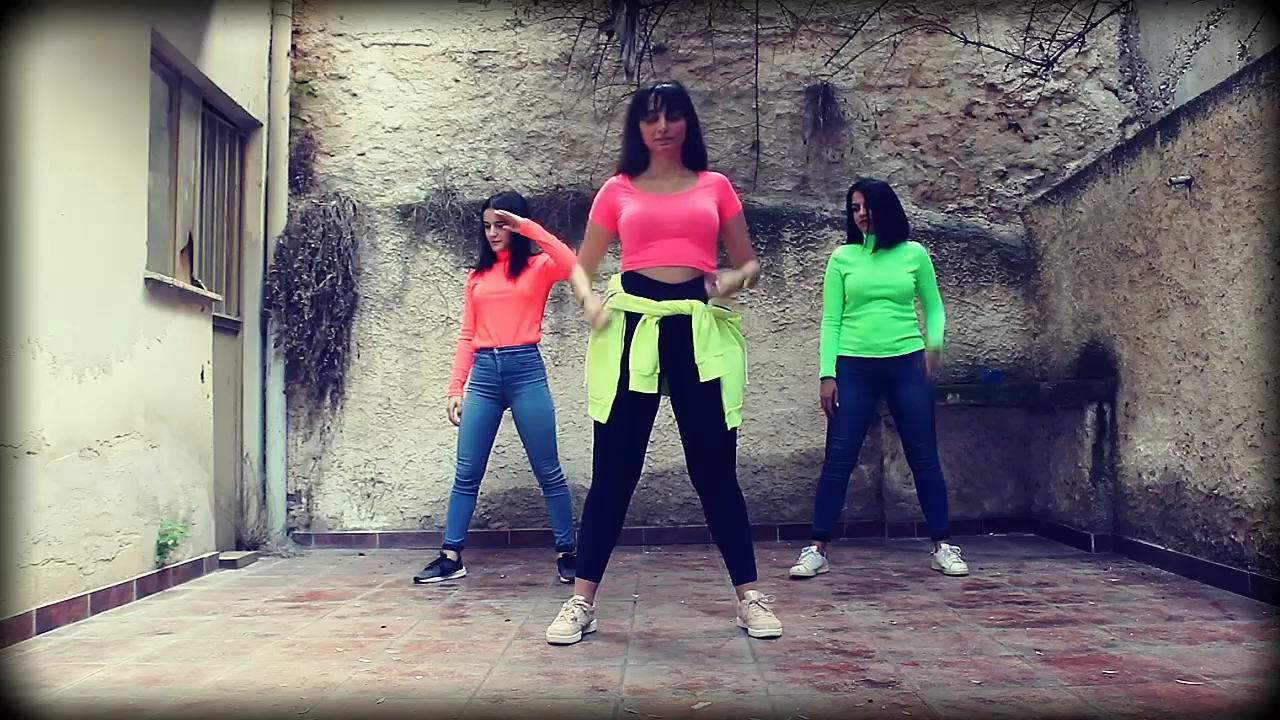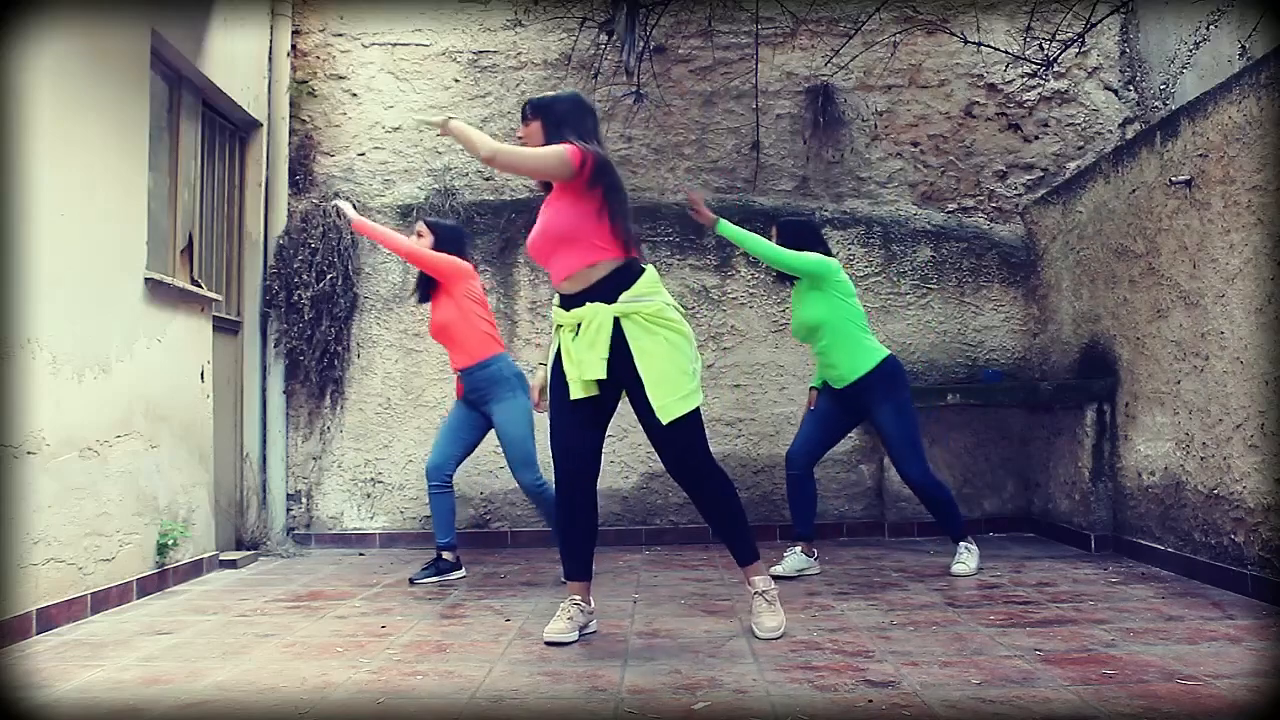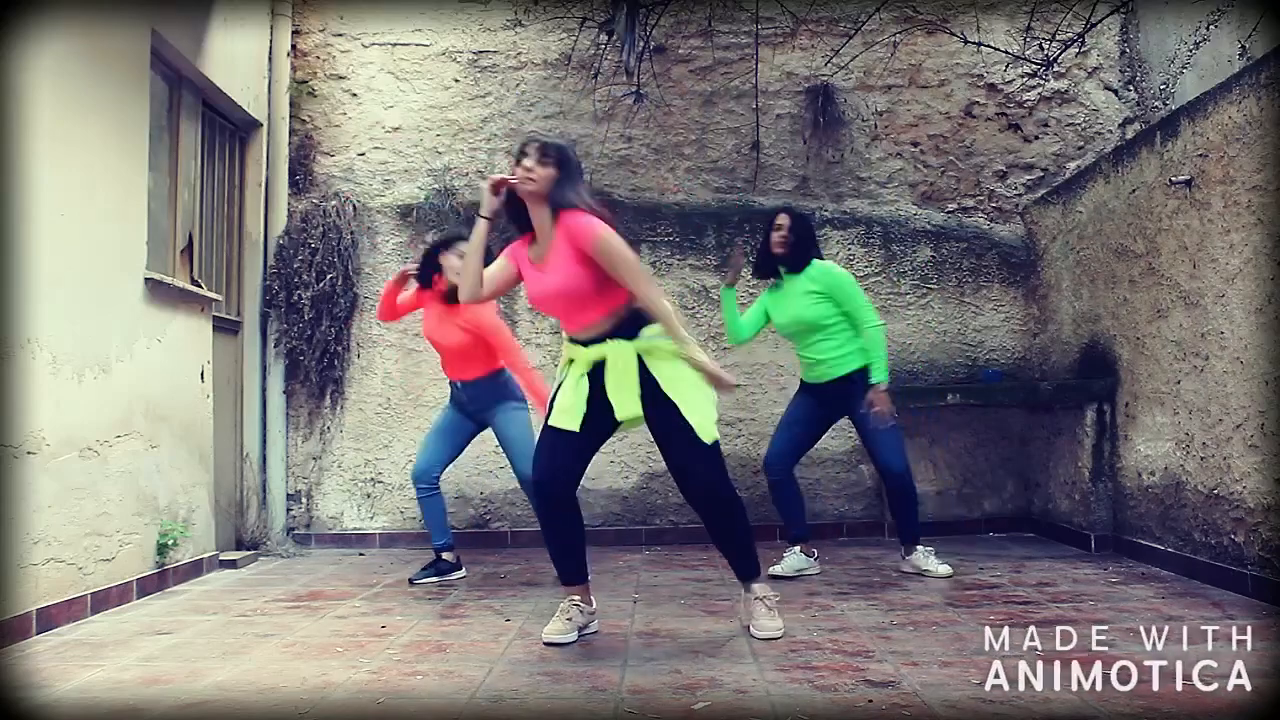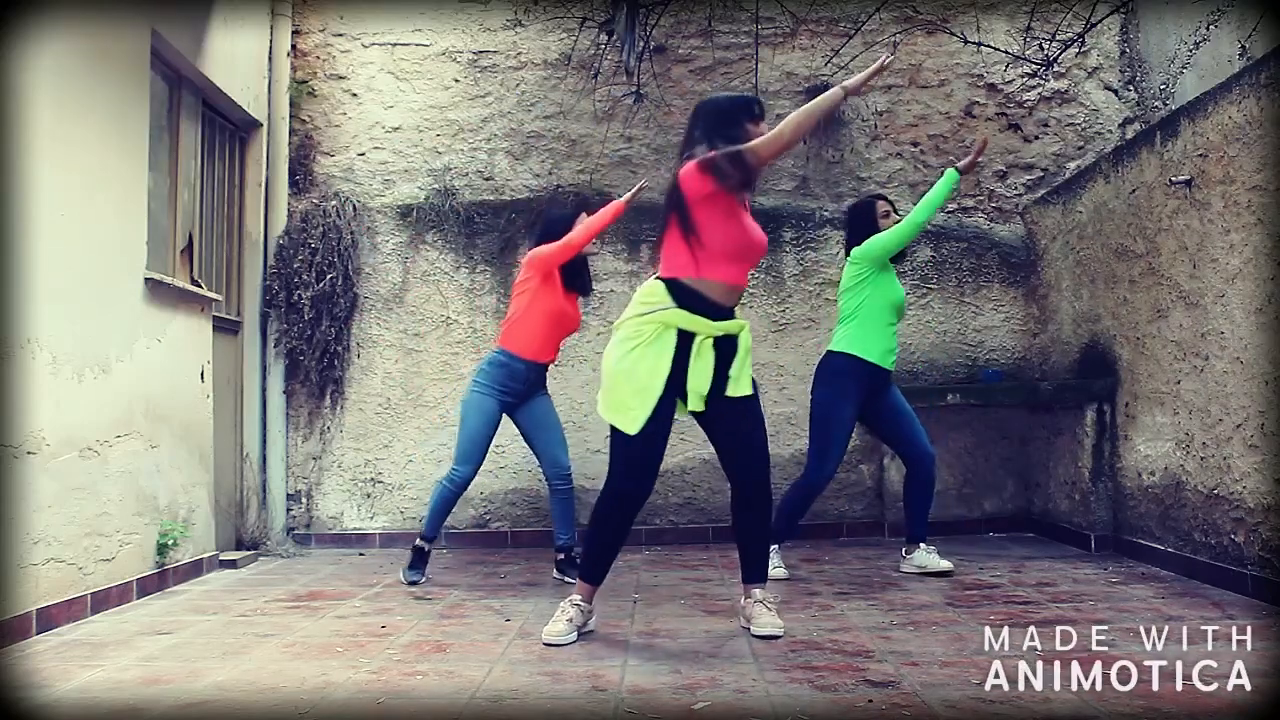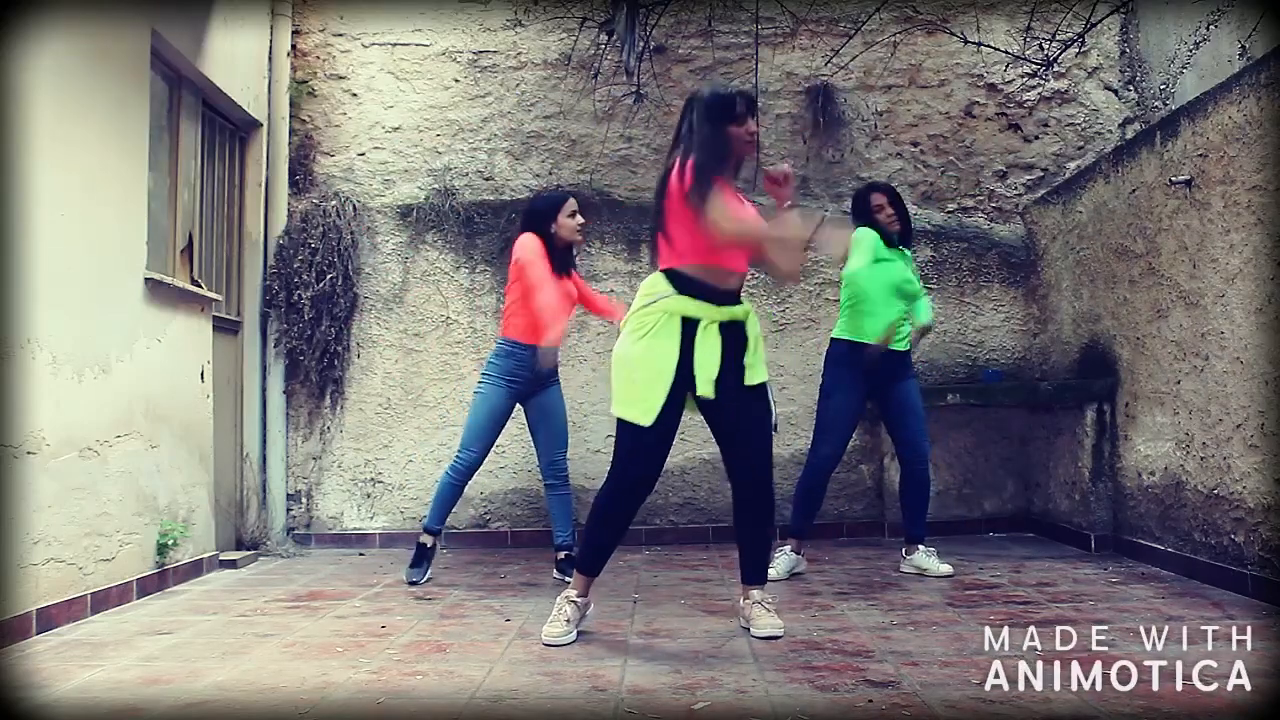
dt=0.7s
person 1, frame 1
left shoulder: (715, 187)
right shoulder: (617, 190)
left elbow: (751, 261)
right elbow: (581, 263)
left wrist: (735, 278)
right wrist: (590, 298)
left hip: (701, 330)
right hip: (632, 327)
left knee: (715, 469)
right knee: (613, 470)
left ankle: (749, 594)
right ankle: (582, 600)
person 1, frame 2
left shoulder: (582, 162)
right shoulder: (553, 204)
left elbow: (496, 154)
left wrist: (452, 124)
right wrist: (548, 362)
left hip: (636, 325)
right hip: (581, 336)
left knee: (690, 463)
right knee: (572, 475)
left ankle: (756, 579)
right ankle: (578, 600)
person 1, frame 3
left shoulder: (582, 225)
right shoulder: (521, 251)
left elbow: (645, 285)
right elbow: (470, 294)
left wrist: (693, 352)
right wrist: (484, 217)
left hip: (649, 357)
right hip: (588, 368)
left knee: (705, 480)
right knee: (549, 481)
left ankle: (756, 590)
right ankle: (579, 602)
person 1, frame 4
left shoulder: (730, 196)
right shoulder: (701, 173)
right elbow: (781, 140)
right wrist: (848, 87)
left hip: (718, 341)
right hip: (664, 335)
left knee: (753, 473)
right knee: (630, 480)
left ankle: (754, 596)
right ankle: (581, 600)
person 1, frame 5
left shoulder: (739, 201)
right shoulder: (692, 172)
left elbow: (786, 267)
right elbow: (724, 234)
left wrist: (785, 204)
right wrist: (808, 234)
left hip: (726, 334)
right hip: (672, 329)
left knee: (754, 470)
right knee: (635, 473)
left ankle: (755, 595)
right ankle: (576, 596)
person 2, frame 1
left shoulder: (914, 254)
right shoulder: (842, 257)
left elbow: (934, 308)
right elbow: (831, 321)
left wrist: (934, 344)
right wrist: (828, 374)
left hip: (907, 365)
right hip: (855, 367)
left knee: (924, 458)
right knee: (838, 459)
left ankle: (942, 546)
right ankle: (817, 549)
person 2, frame 2
left shoulder: (825, 269)
right shoulder: (802, 291)
left elbow: (769, 253)
left wrist: (715, 223)
right wrist: (817, 384)
left hip: (879, 380)
right hip: (840, 391)
left knee: (914, 471)
right knee: (797, 460)
left ankle: (963, 543)
right ankle: (805, 552)
person 2, frame 3
left shoulder: (827, 273)
right shoulder: (773, 292)
left elbow: (871, 325)
right elbow: (740, 335)
left wrist: (879, 384)
right wrist: (729, 287)
left hip: (859, 381)
right hip: (815, 389)
left knee: (894, 468)
right knee: (776, 464)
left ankle: (913, 550)
right ankle: (803, 552)
person 2, frame 4
left shoulder: (882, 272)
right shoulder: (864, 255)
right elbow: (916, 221)
right wrist: (957, 172)
left hip: (877, 381)
right hip: (843, 374)
left knee: (922, 458)
right knee: (821, 470)
left ankle: (914, 550)
right ankle: (771, 547)
person 2, frame 5
left shoulder: (903, 256)
right shoulder: (865, 239)
left elbow: (919, 297)
right elbow: (858, 273)
left wrist: (922, 319)
right wrist: (880, 325)
left hip: (896, 365)
right hip: (851, 358)
left knee: (917, 457)
right knee: (824, 457)
left ankle: (915, 550)
right ankle: (793, 548)
person 3, frame 1
left shoulder: (538, 267)
right shoulder: (477, 275)
left elbow: (570, 263)
right elbow: (467, 335)
left wrist: (526, 226)
right wrist: (455, 387)
left hip: (525, 370)
right hip: (483, 374)
left knee: (547, 471)
right knee: (467, 472)
left ankle: (567, 554)
right ankle: (451, 557)
person 3, frame 2
left shoulder: (459, 270)
right shoulder: (439, 292)
left elbow: (392, 242)
left wrist: (356, 219)
right wrist: (463, 395)
left hip: (500, 382)
right hip: (472, 391)
left knee: (528, 479)
right knee: (437, 469)
right ankle: (446, 558)
person 3, frame 3
left shoulder: (477, 305)
right shoulder: (428, 291)
left elbow: (517, 358)
right elbow: (387, 313)
left wrist: (550, 410)
right wrist: (398, 280)
left hip: (499, 396)
right hip: (463, 400)
left knee: (530, 474)
right knee: (423, 473)
right ankle: (447, 559)
person 3, frame 4
left shoulder: (571, 289)
right shoulder: (537, 262)
right elbow: (574, 242)
right wrist: (622, 204)
left hip: (534, 386)
right hip: (498, 375)
left knee: (560, 471)
right knee: (463, 472)
left ankle: (566, 558)
right ankle: (423, 544)
person 3, frame 5
left shoulder: (566, 269)
right shoulder: (528, 245)
left elbow: (594, 300)
right elbow: (540, 283)
left wrist: (626, 317)
right wrist: (556, 327)
left hip: (547, 374)
right hip: (509, 365)
left knee: (556, 468)
right knee: (468, 459)
left ankle: (565, 556)
right ankle: (427, 541)
